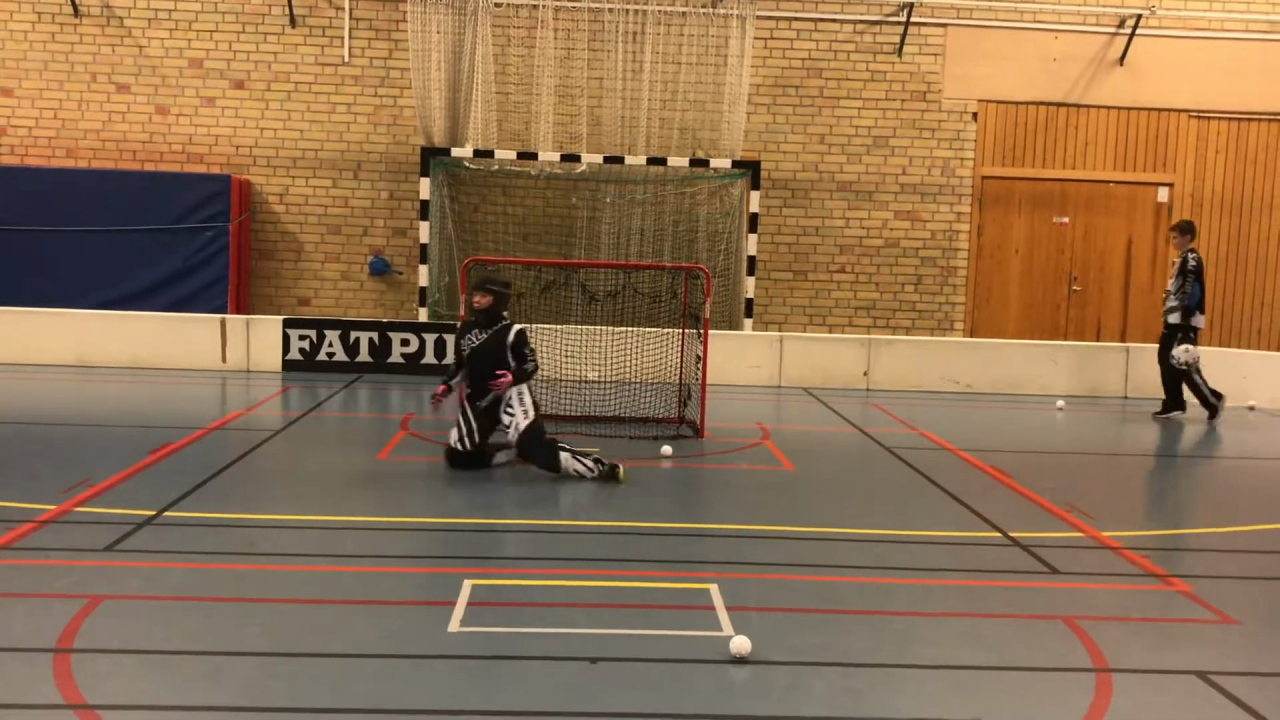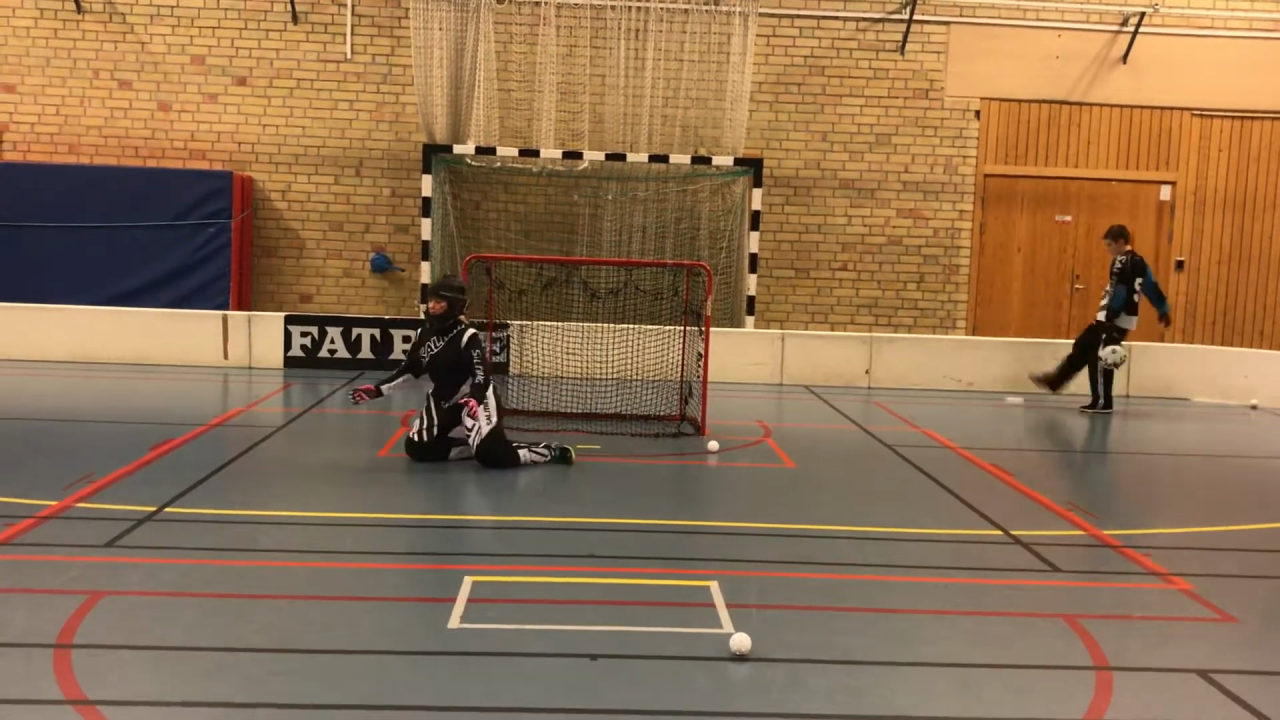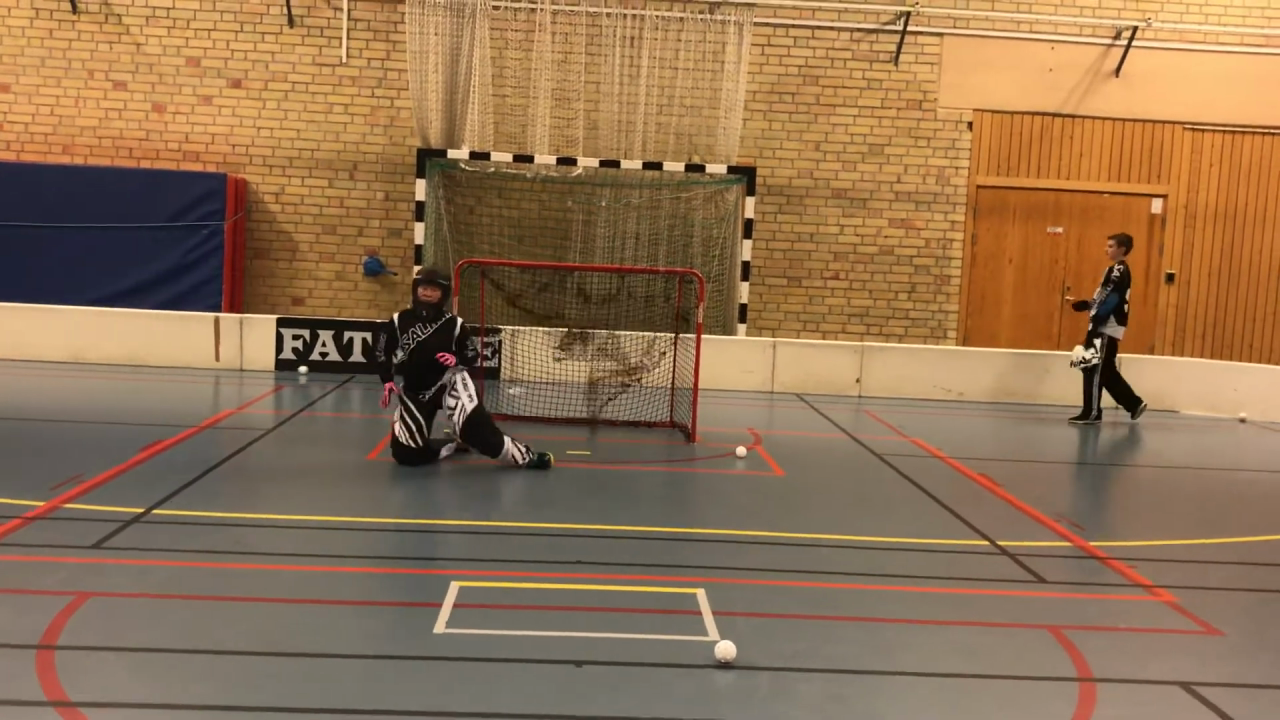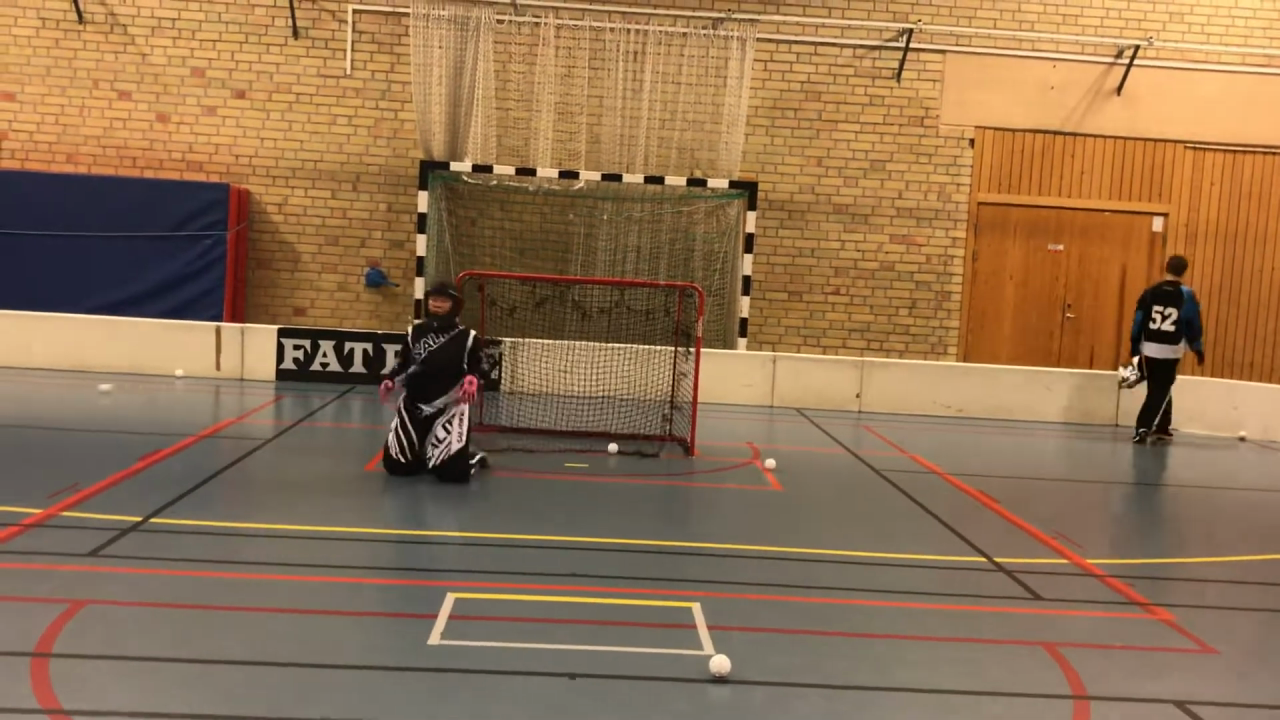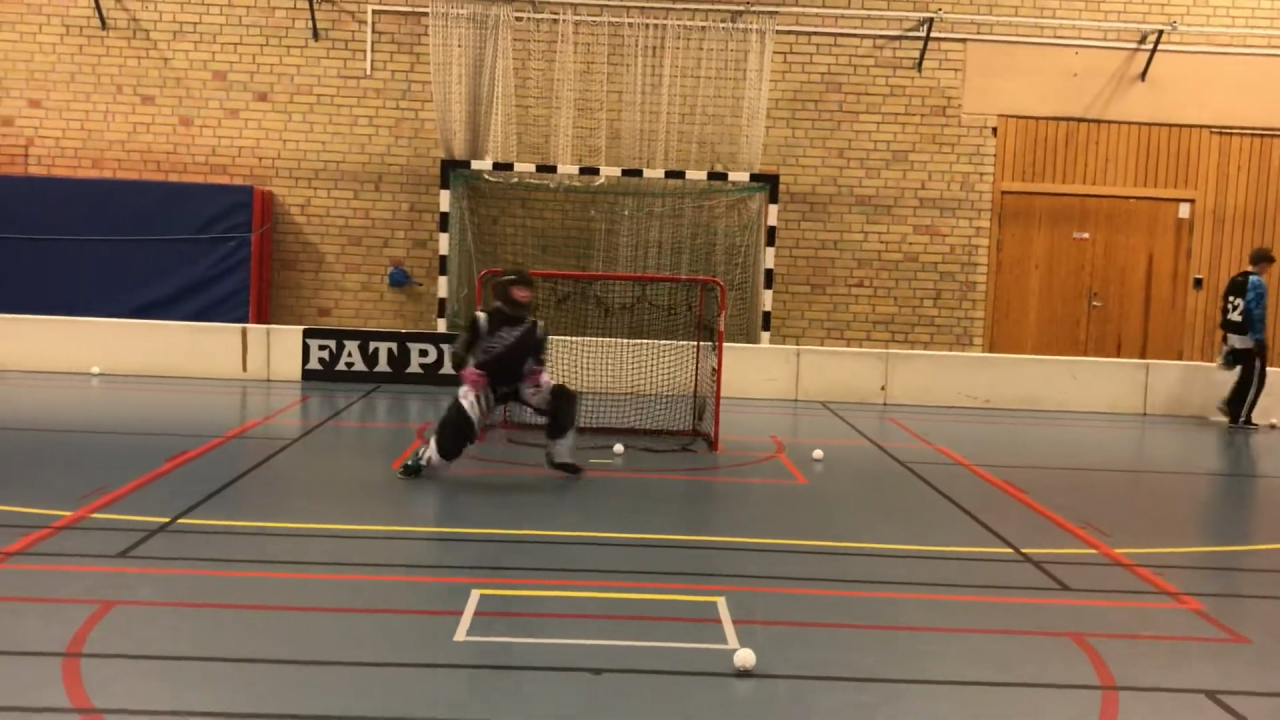
dt=0.7s
person 1, frame 1
left shoulder: (512, 332)
right shoulder: (465, 328)
left elbow: (531, 365)
right elbow: (460, 364)
left wrist: (513, 377)
right wrist: (447, 386)
left hip: (511, 395)
right hip: (478, 399)
left knee: (532, 444)
right knee: (457, 458)
left ankle: (598, 466)
right ankle: (513, 450)
person 1, frame 2
left shoulder: (467, 336)
right shoulder: (424, 333)
left elbow: (480, 375)
right elbow: (409, 369)
left wrist: (475, 399)
right wrist: (378, 389)
left hip: (473, 399)
right hip: (441, 401)
left knee: (493, 454)
right knee: (416, 448)
left ankle: (550, 451)
right ankle: (473, 444)
person 1, frame 3
left shoulder: (453, 323)
right shoulder: (399, 321)
left elbow: (471, 356)
right elbow: (383, 352)
left wrist: (456, 360)
right wrist: (387, 381)
left hip: (449, 384)
right hip: (412, 392)
left knee: (477, 426)
right knee: (406, 454)
left ankle: (526, 457)
right ankle: (452, 446)
person 1, frame 4
left shoulder: (467, 337)
right shoulder: (415, 332)
left elbow: (478, 366)
right elbow: (405, 365)
left wrist: (472, 378)
right wrist: (390, 381)
left hip: (449, 406)
right hip: (414, 404)
left knee: (449, 471)
right knee: (396, 466)
left ankle: (473, 460)
right ankle: (423, 457)
person 1, frame 5
left shoulder: (534, 326)
right shoulder: (483, 320)
left elbow: (537, 355)
right elbow: (459, 351)
left wrist: (537, 372)
right wrist: (465, 369)
left hip: (523, 381)
right hip: (484, 381)
left knee: (564, 400)
right knee: (458, 425)
left ankle: (560, 459)
right ankle: (421, 460)
person 2, frame 1
left shoulder: (1191, 259)
right shoulder: (1183, 259)
left elbow: (1192, 292)
left wrist: (1186, 321)
left hip: (1184, 320)
right hip: (1174, 319)
right knee: (1167, 360)
left ankle: (1213, 401)
right ankle: (1173, 404)
person 2, frame 2
left shoulder: (1121, 262)
right shoulder: (1139, 261)
left elbow: (1118, 294)
right elbow: (1152, 286)
left wrist: (1109, 322)
right wrist: (1163, 310)
left hip: (1116, 318)
right hip: (1125, 317)
left knee: (1099, 357)
right knee: (1082, 347)
left ankle: (1102, 402)
right ankle: (1055, 381)
person 2, frame 3
left shoulder: (1118, 271)
right shoulder: (1118, 270)
left elbow: (1110, 300)
left wrist: (1095, 323)
right wrist: (1088, 304)
left hip: (1107, 328)
right hip: (1109, 327)
left knee: (1093, 370)
right knee: (1107, 371)
left ankle: (1092, 413)
right ankle: (1134, 404)
person 2, frame 4
left shoulder: (1150, 292)
right shoulder: (1186, 294)
left elbow: (1138, 319)
right elbow: (1194, 324)
left wrist: (1135, 347)
right wrist: (1198, 349)
left hip: (1149, 348)
right hip: (1171, 350)
left knee: (1156, 389)
right knee: (1161, 391)
left ankle: (1161, 427)
right ankle: (1145, 428)
person 2, frame 5
left shoulder: (1234, 280)
right shoulder: (1257, 283)
left elbow: (1225, 308)
right elbow: (1257, 313)
left wrist: (1226, 333)
right wrist: (1260, 340)
left hip: (1233, 336)
right hip: (1249, 339)
left knee: (1248, 376)
right knee: (1254, 379)
left ankle: (1230, 404)
right ankle: (1240, 418)
